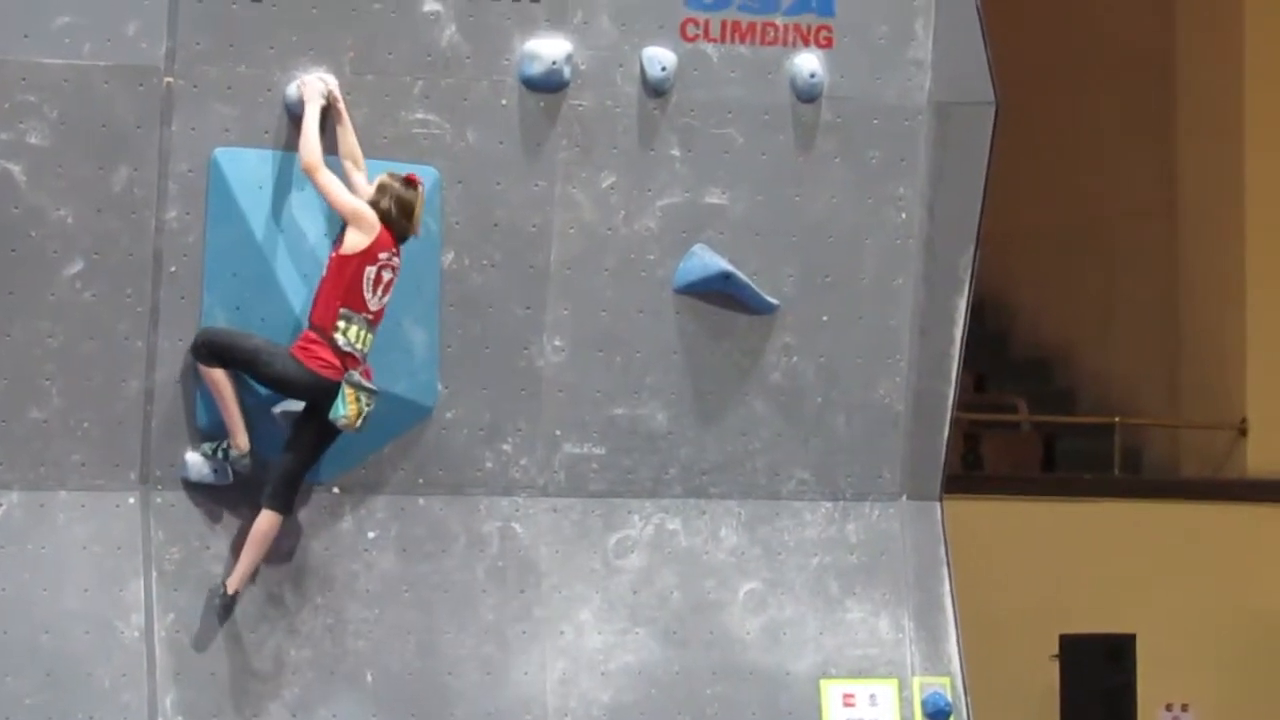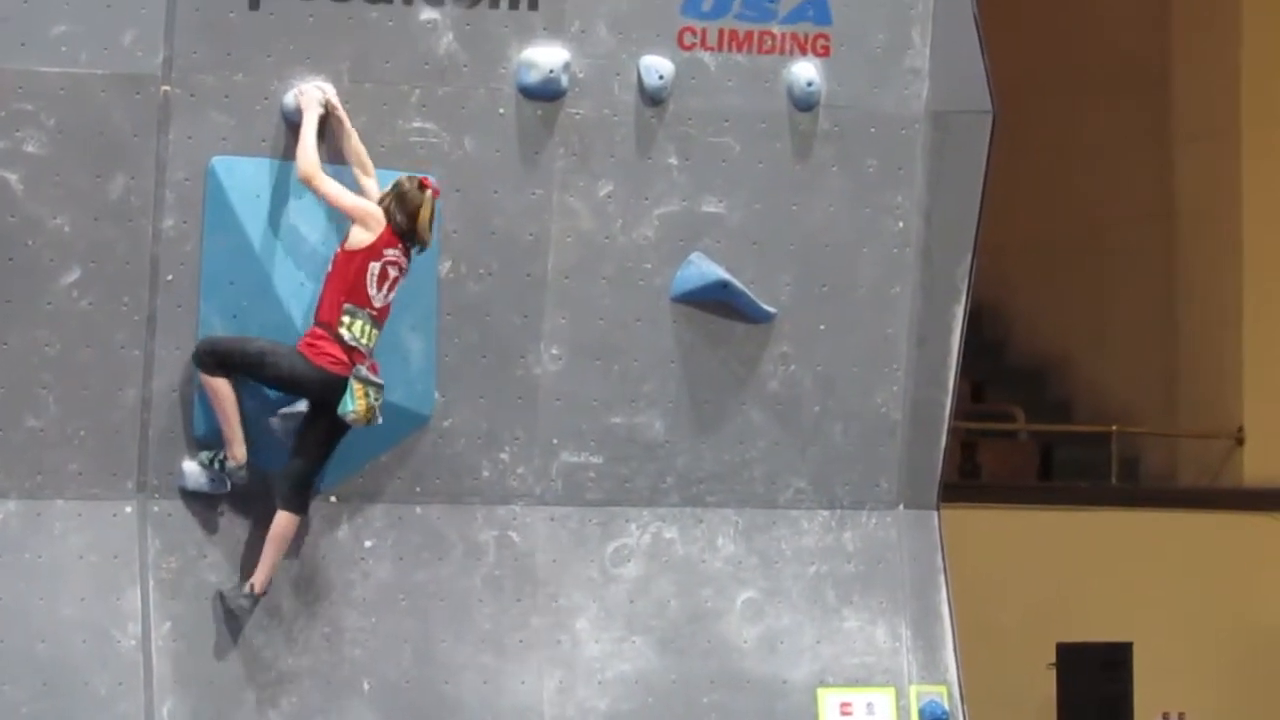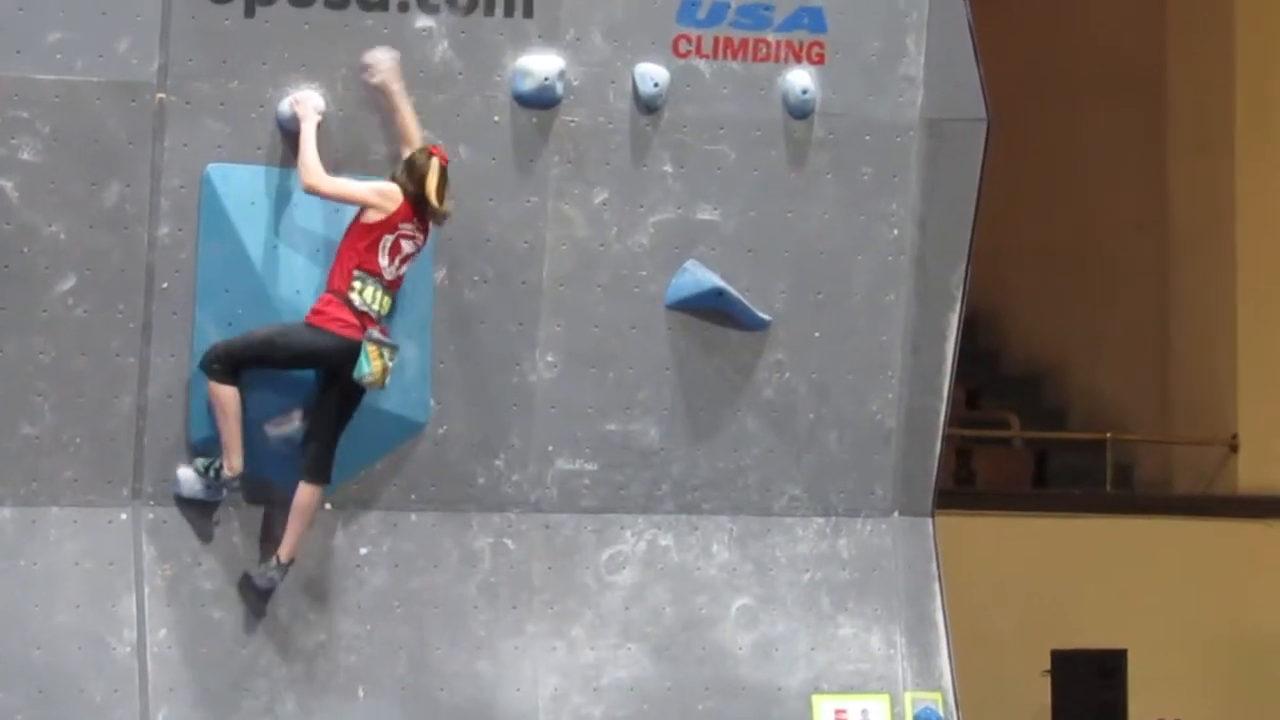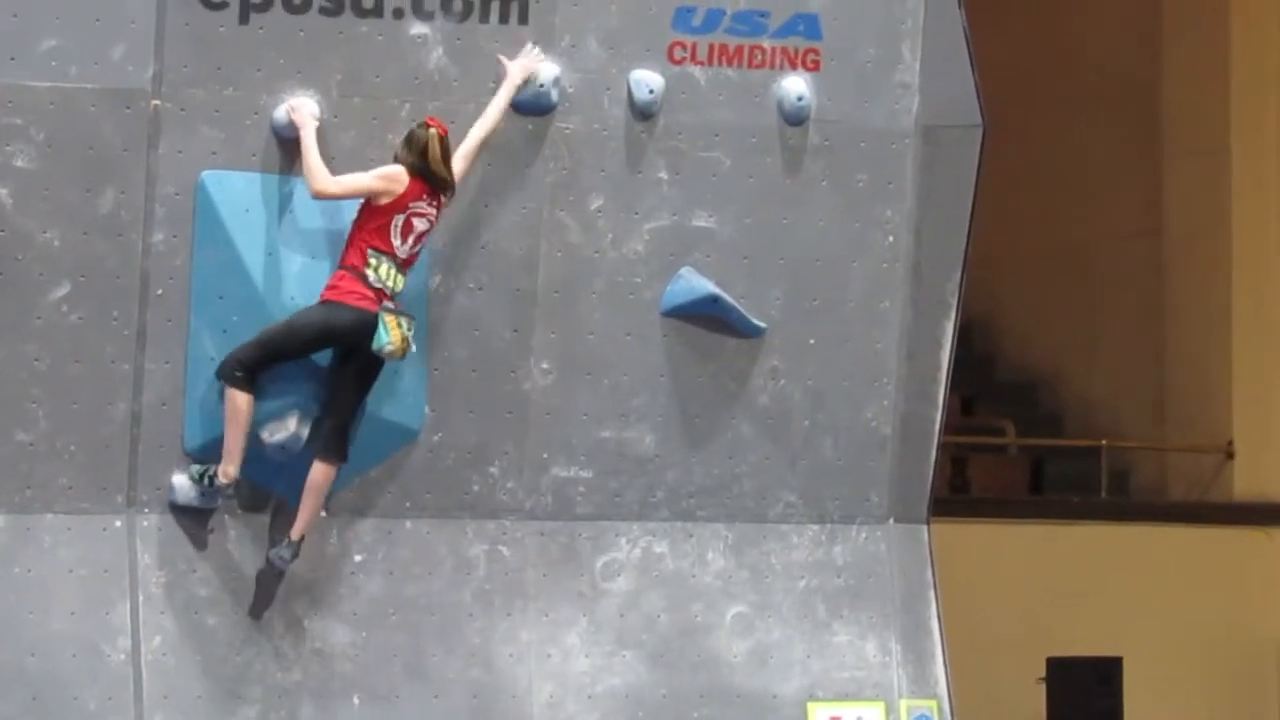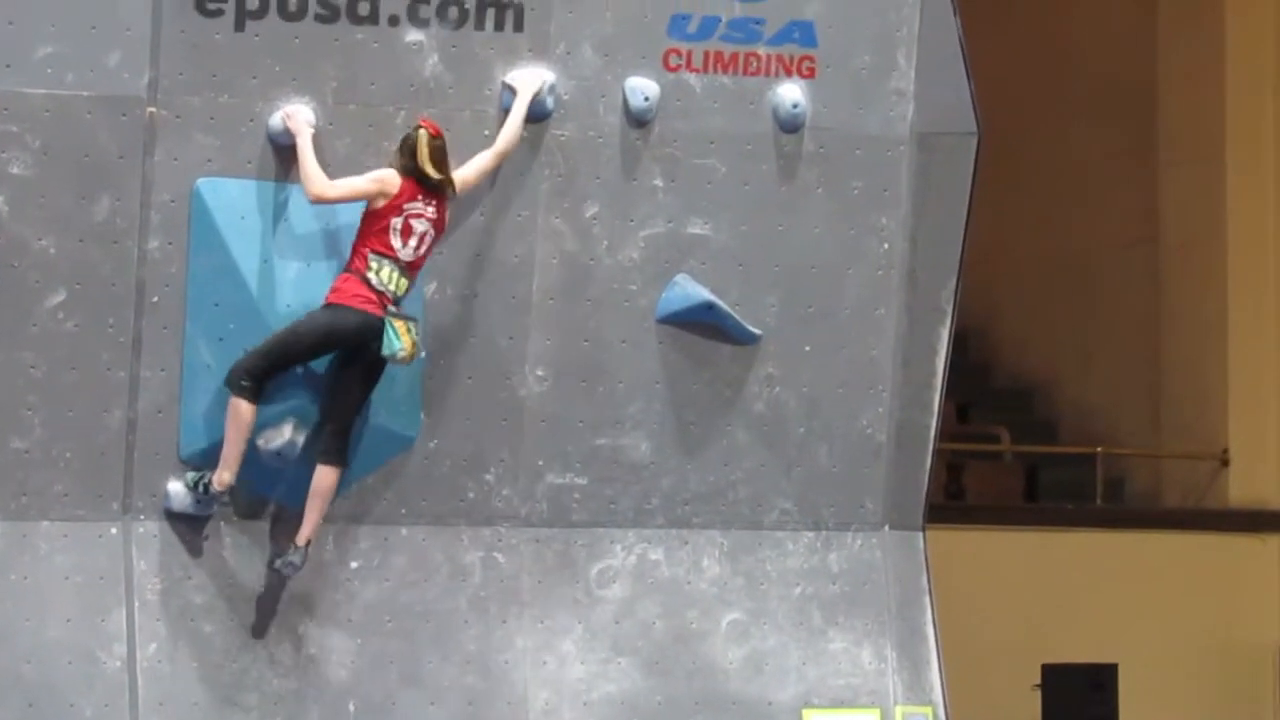
dt=0.2s
person 1, frame 1
left shoulder: (367, 225)
right shoulder: (390, 246)
left elbow: (312, 164)
right elbow: (354, 166)
left wrist: (313, 104)
right wrist: (338, 108)
left hip: (313, 369)
right hip: (348, 386)
left knee: (207, 342)
right knee: (283, 484)
left ankle: (238, 447)
right ankle: (231, 588)
person 1, frame 2
left shoulder: (374, 219)
right shoulder: (406, 244)
left elbow: (308, 173)
right elbow: (363, 171)
left wrist: (311, 113)
right wrist: (336, 115)
left hip: (319, 364)
right hip: (352, 380)
left knee: (210, 352)
right knee: (297, 482)
left ankle: (234, 459)
right ankle: (253, 587)
person 1, frame 3
left shoulder: (390, 197)
right shoulder: (425, 216)
left elbow: (314, 181)
right elbow: (422, 151)
left wrist: (307, 121)
right wrist: (392, 86)
left hip: (329, 334)
right hip: (365, 351)
left knee: (218, 358)
right knee: (319, 453)
left ankle: (229, 471)
right ankle: (279, 562)
person 1, frame 4
left shoulder: (394, 179)
right shoulder: (441, 190)
left elbow: (320, 186)
right elbow: (482, 131)
left wrist: (306, 129)
right wrist: (515, 78)
left hip: (343, 308)
right hip: (378, 323)
left knee: (238, 366)
right knee: (334, 432)
left ankle: (223, 476)
right ankle: (294, 540)
person 1, frame 5
left shoulder: (389, 183)
right shoulder: (448, 193)
left elbow: (319, 191)
right elbow: (501, 148)
left wrist: (303, 137)
right wrist: (524, 94)
left hip: (348, 310)
right hip: (384, 326)
left knee: (247, 374)
right knee: (335, 436)
left ankle: (217, 484)
right ankle: (299, 547)
